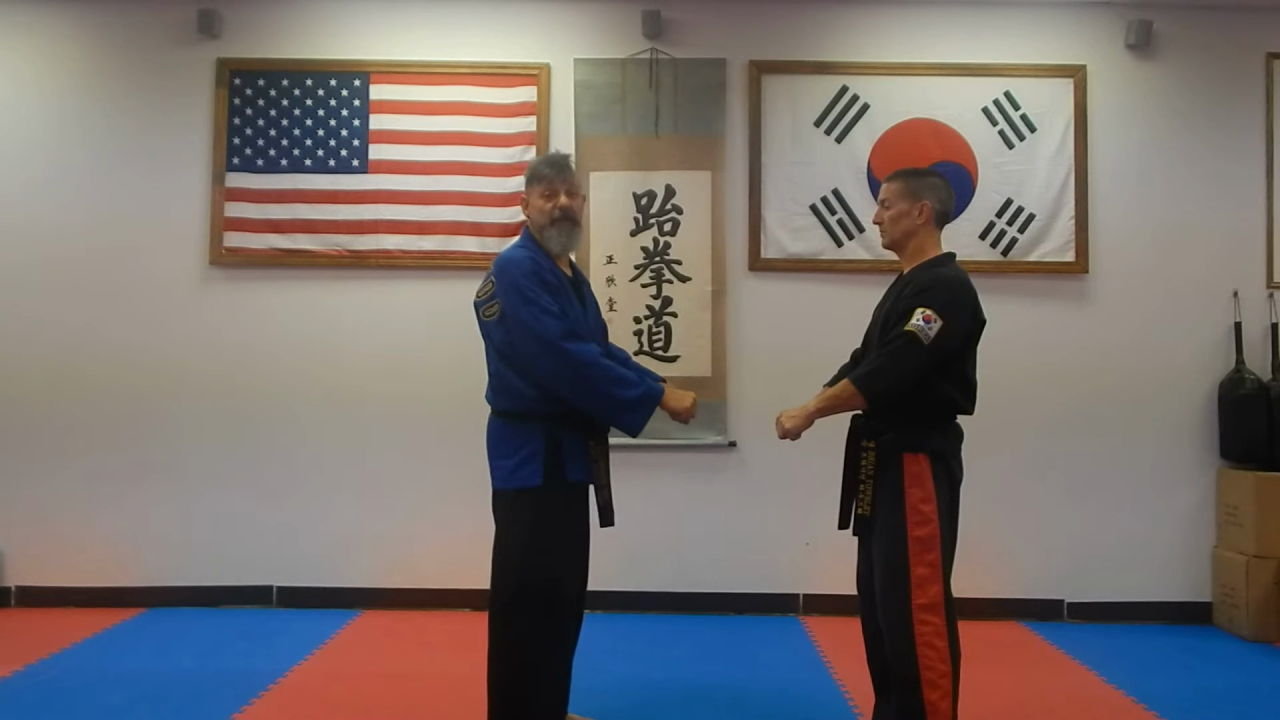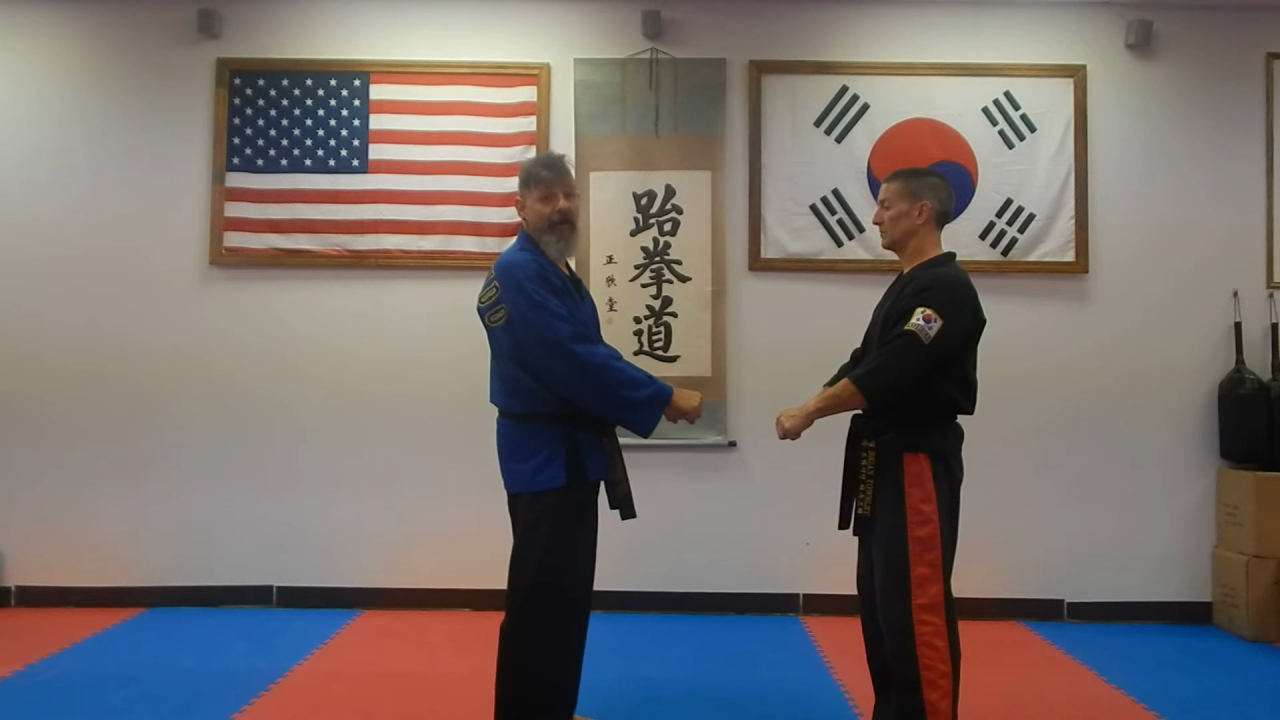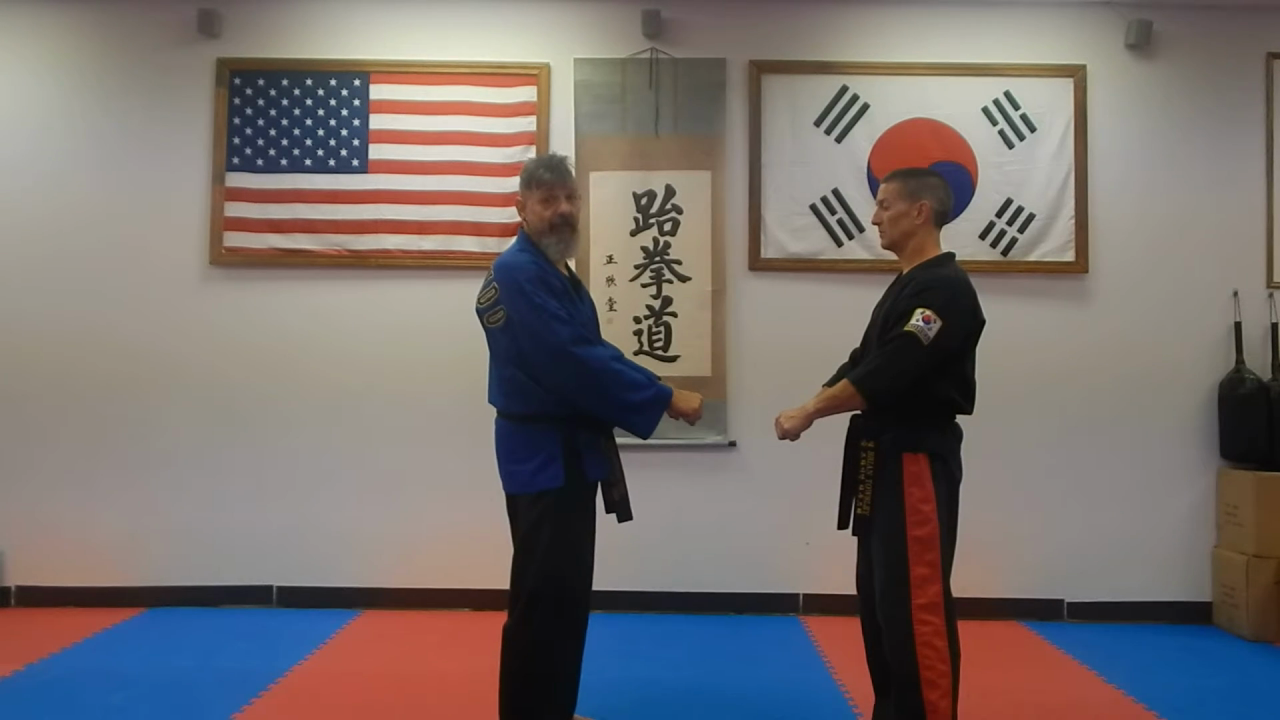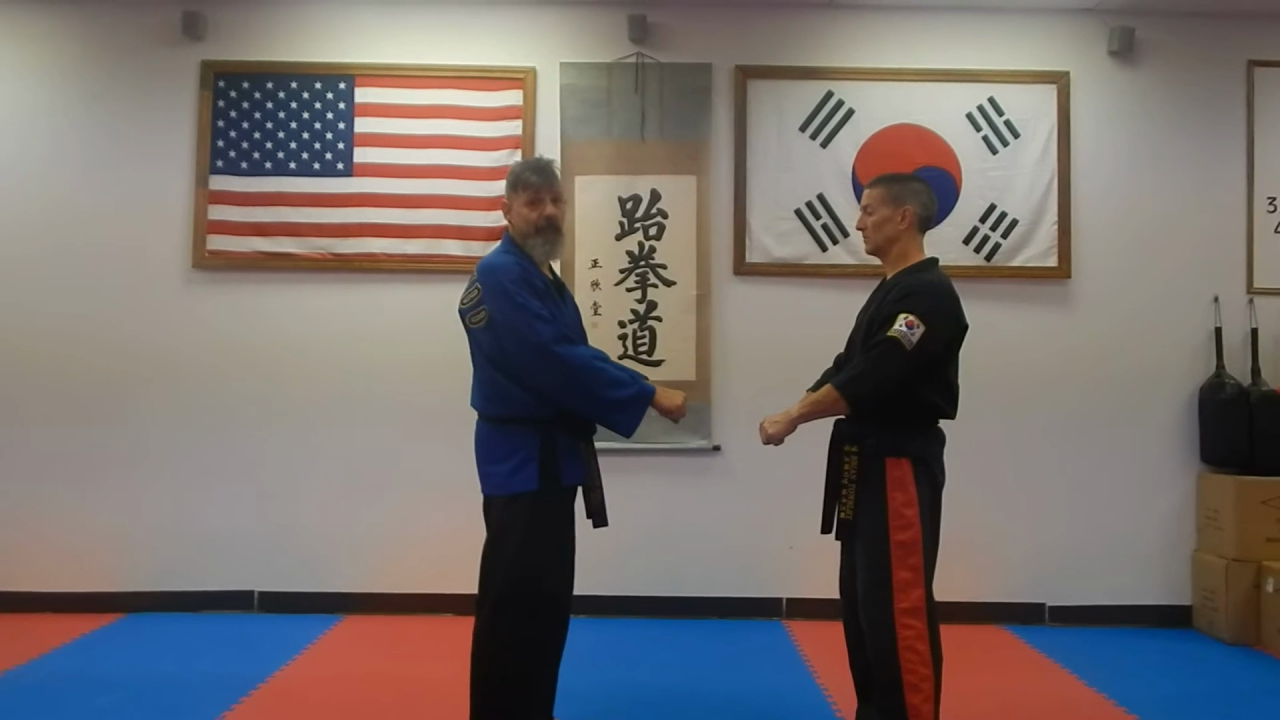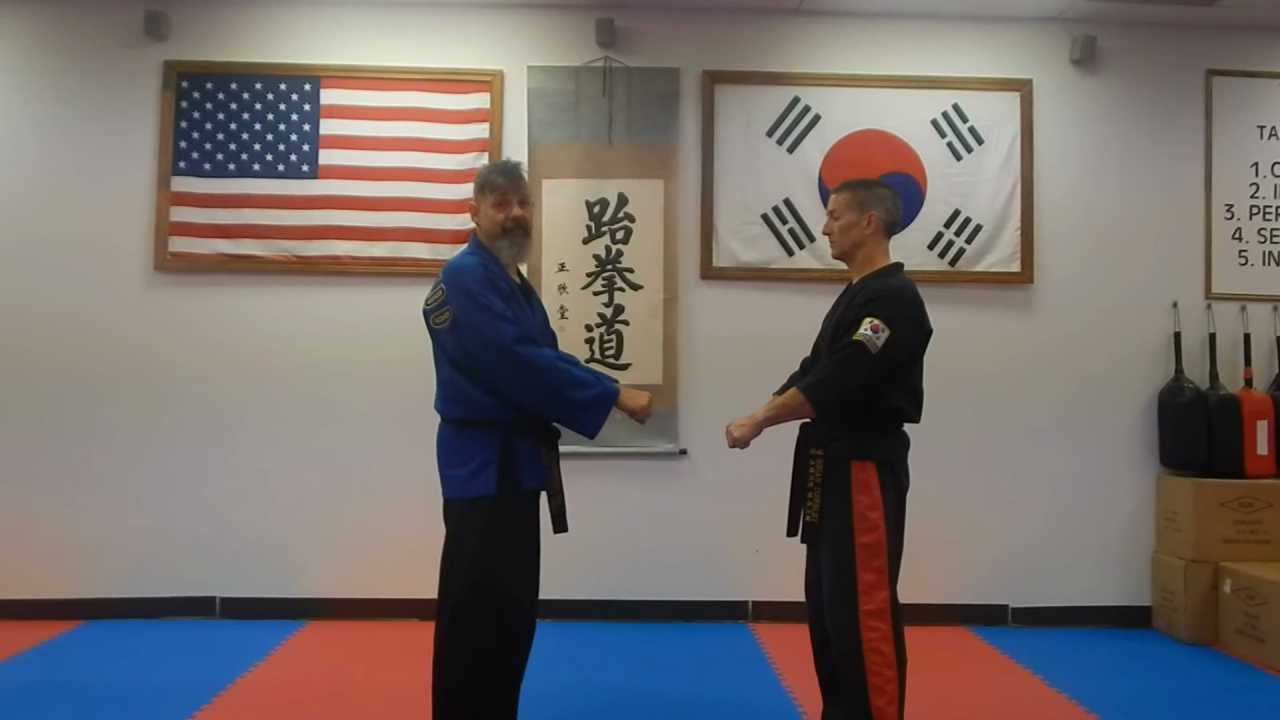
dt=0.4s
person 1, frame 1
left shoulder: (568, 274)
right shoulder: (516, 270)
left elbow: (600, 350)
right elbow: (567, 360)
left wrist: (659, 385)
right wrist: (656, 397)
left hip: (567, 449)
right hip: (533, 454)
left knee: (563, 591)
right knee: (529, 596)
person 1, frame 2
left shoulder: (558, 272)
right shoulder: (519, 273)
left elbow: (592, 352)
right elbow: (575, 361)
left wrist: (655, 391)
right wrist: (663, 397)
left hip: (568, 449)
right hip: (545, 452)
left knee: (567, 590)
right knee: (542, 596)
person 1, frame 3
left shoulder: (556, 272)
right shoulder: (518, 274)
left elbow: (593, 351)
right elbow: (575, 362)
left wrist: (656, 389)
right wrist: (663, 398)
left hip: (566, 449)
right hip: (543, 452)
left knee: (566, 591)
right knee: (545, 595)
person 1, frame 4
left shoulder: (543, 277)
right shoulder: (501, 276)
left elbow: (578, 354)
right elbow: (558, 362)
left wrist: (643, 388)
right wrist: (647, 395)
left hip: (549, 453)
right hip: (521, 457)
left knee: (548, 596)
right knee: (516, 599)
person 1, frame 5
left shoulder: (513, 281)
right shoulder: (466, 278)
left elbow: (546, 356)
right elbow: (521, 362)
left wrist: (610, 390)
right wrist: (612, 395)
left hip: (516, 456)
right hip: (483, 462)
left knee: (513, 603)
right knee: (476, 605)
person 2, frame 1
left shoulder: (945, 289)
right shoulder: (906, 286)
left elbow: (887, 374)
right elbow: (864, 365)
left wrist: (809, 413)
right wrist: (810, 408)
left hip: (919, 463)
right hip: (886, 459)
left knee: (916, 602)
right knee: (880, 596)
person 2, frame 2
left shoulder: (945, 289)
right shoulder: (906, 286)
left elbow: (887, 375)
right elbow: (864, 365)
left wrist: (809, 412)
right wrist: (810, 409)
left hip: (918, 462)
right hip: (886, 458)
left knee: (916, 602)
right knee: (881, 595)
person 2, frame 3
left shoulder: (944, 290)
right shoulder: (906, 286)
left elbow: (886, 375)
right elbow: (863, 366)
left wrist: (808, 413)
right wrist: (809, 408)
left hip: (917, 462)
right hip: (885, 458)
left knee: (915, 602)
right knee: (880, 595)
person 2, frame 4
left shoulder: (928, 295)
right shoulder: (890, 292)
left elbow: (869, 381)
right elbow: (847, 371)
left wrist: (793, 418)
right wrist: (793, 414)
left hip: (901, 467)
right hip: (869, 463)
left knee: (898, 606)
right knee: (863, 600)
person 2, frame 5
left shoulder: (893, 299)
right shoulder: (856, 297)
left elbow: (835, 384)
right elbow: (813, 374)
left wrist: (758, 421)
right wrist: (760, 418)
left hip: (866, 471)
right hip: (834, 466)
left knee: (863, 607)
right knee: (829, 602)
